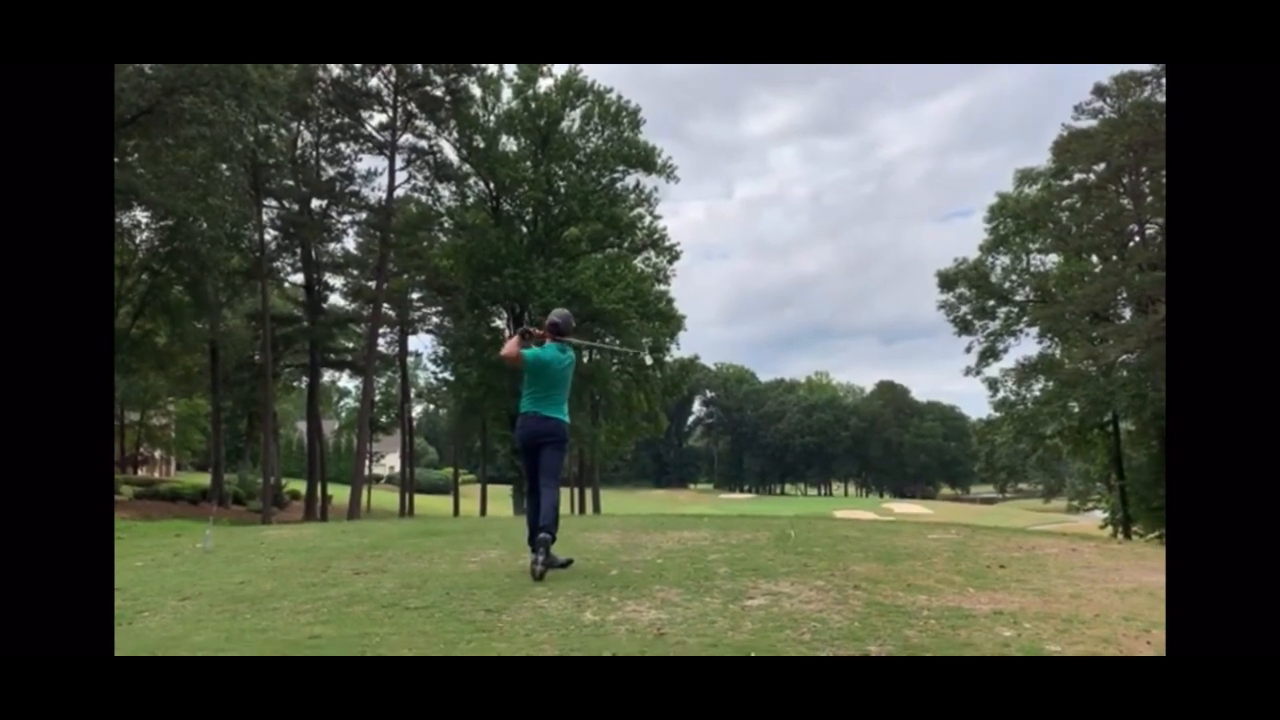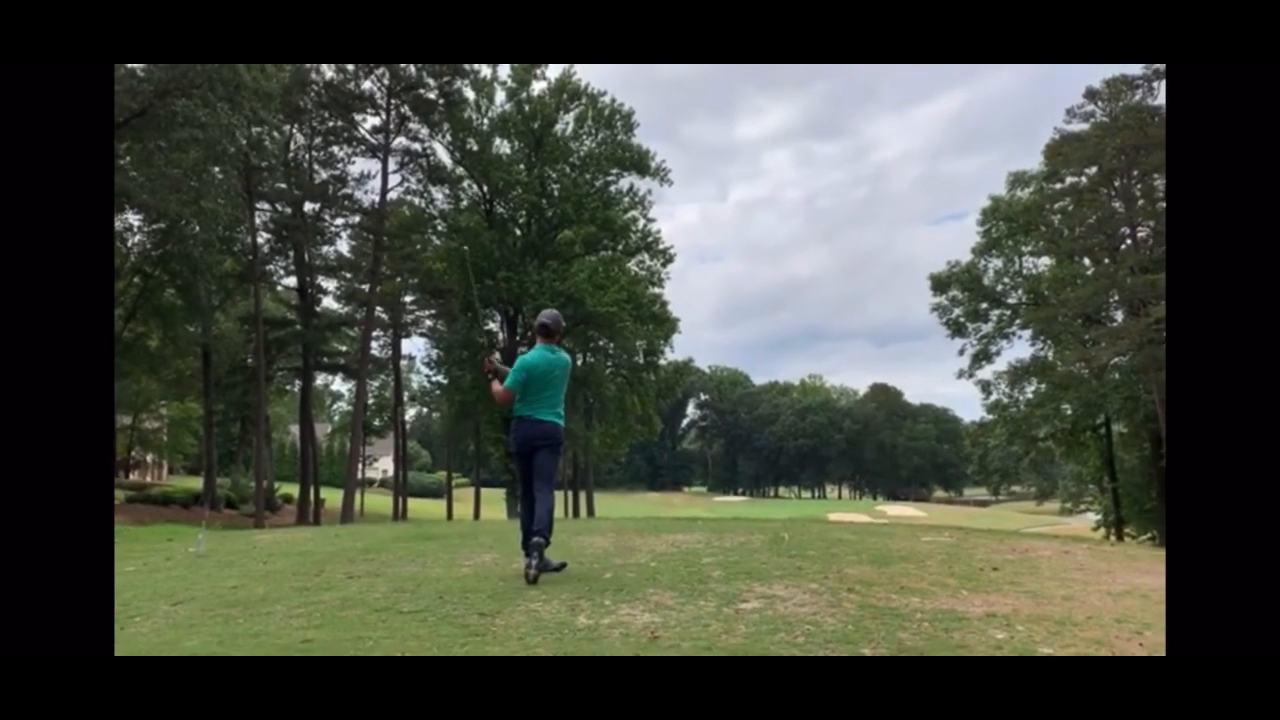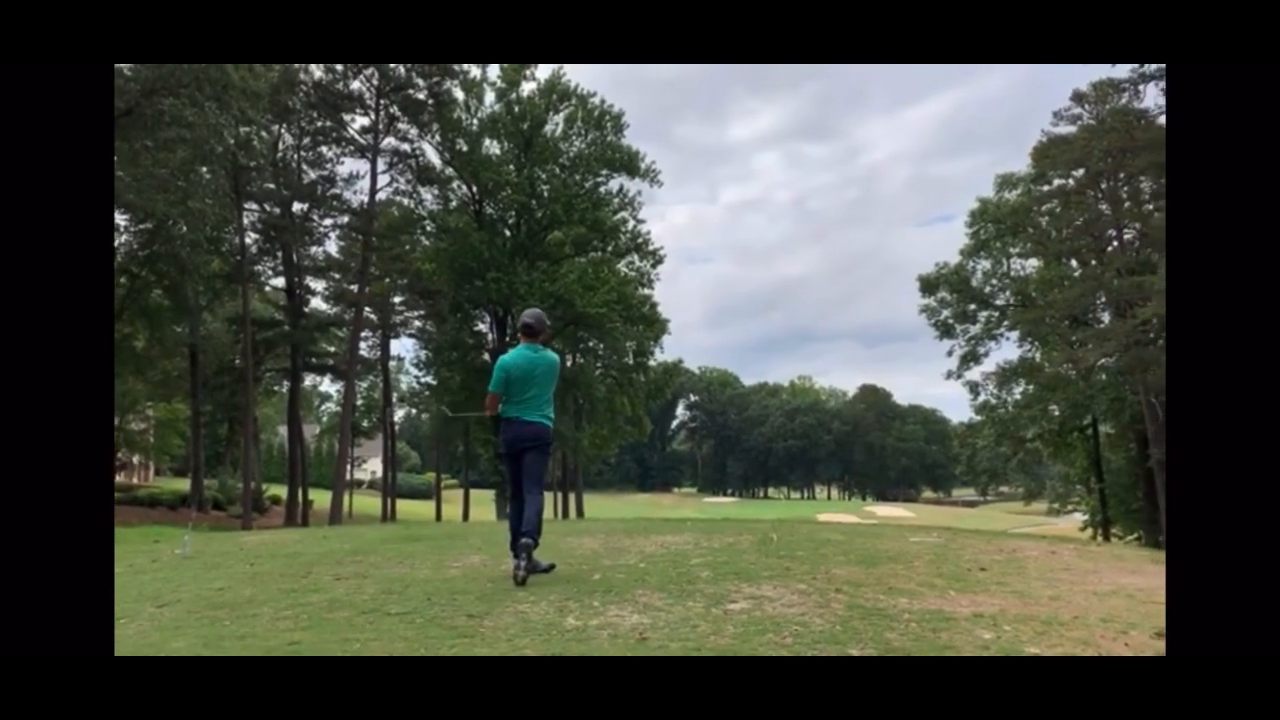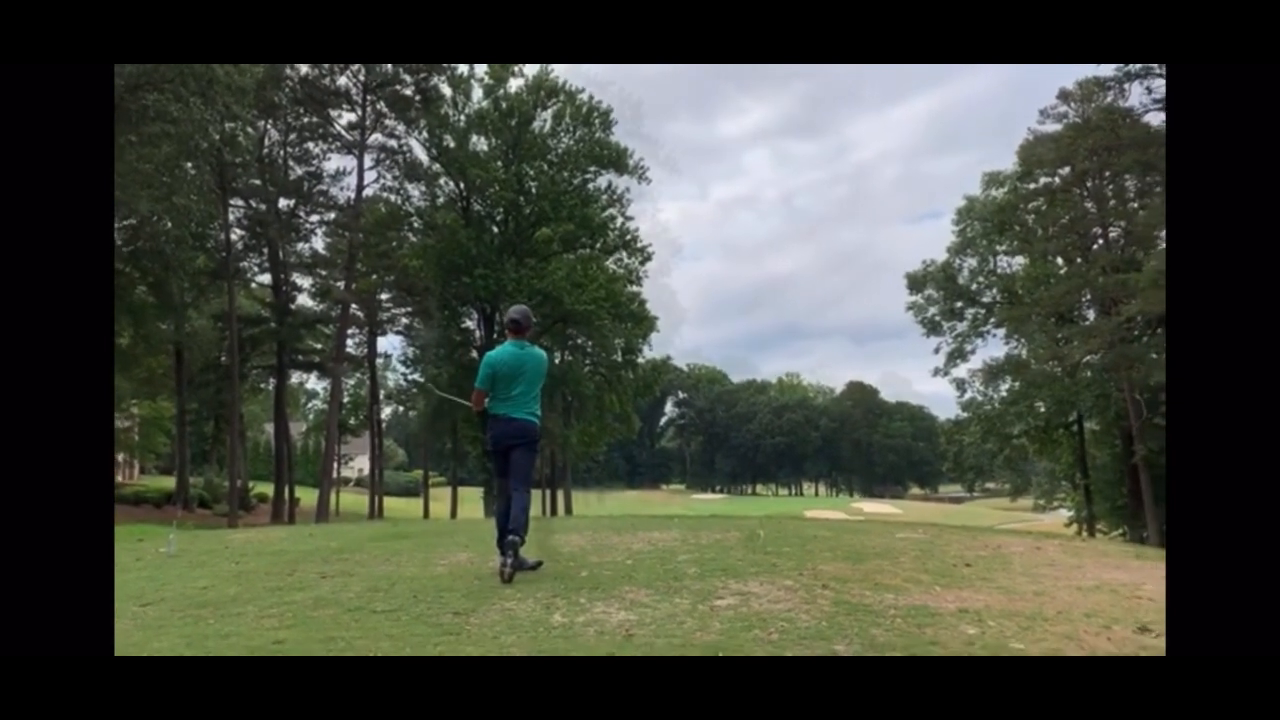
dt=0.5s
person 1, frame 1
left shoulder: (542, 356)
right shoulder: (568, 355)
left elbow: (508, 354)
left wrist: (520, 336)
right wrist: (538, 340)
left hip: (528, 425)
right hip: (555, 427)
left knee: (533, 488)
right knee: (549, 486)
left ankle: (539, 550)
right ankle: (545, 537)
person 1, frame 2
left shoulder: (527, 360)
right shoulder: (565, 360)
left elbow: (504, 397)
left wrist: (494, 383)
right wrist: (500, 369)
left hip: (523, 429)
right hip: (551, 430)
left knee: (527, 492)
right knee: (544, 489)
left ankle: (532, 553)
right ankle: (539, 541)
person 1, frame 3
left shoulder: (506, 361)
right shoulder: (553, 360)
left elbow: (491, 404)
left wrist: (494, 411)
left hip: (512, 430)
right hip: (540, 430)
left knee: (516, 493)
right knee: (533, 491)
left ankle: (520, 554)
right ankle: (527, 542)
person 1, frame 4
left shoulder: (493, 357)
right shoulder: (540, 357)
left elbow: (477, 400)
left wrist: (483, 406)
left hip: (499, 426)
right hip: (527, 427)
left knee: (504, 488)
right knee: (521, 487)
left ankle: (508, 552)
right ankle: (514, 540)
